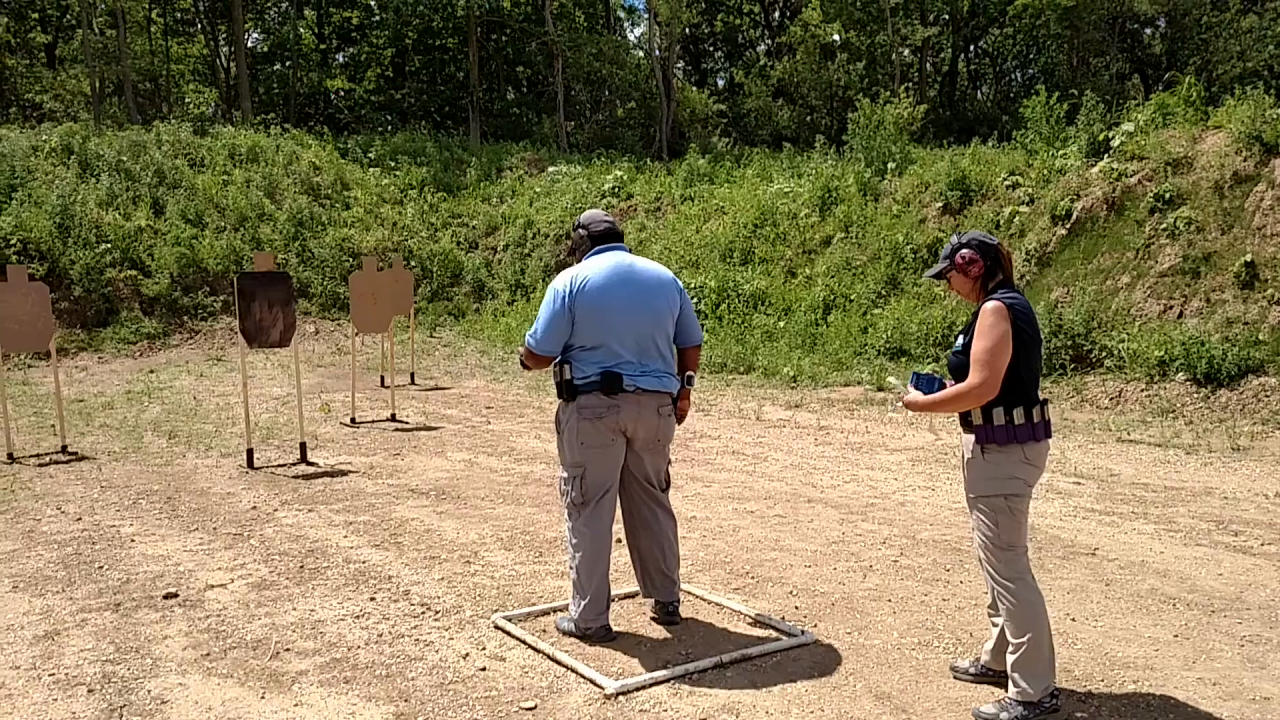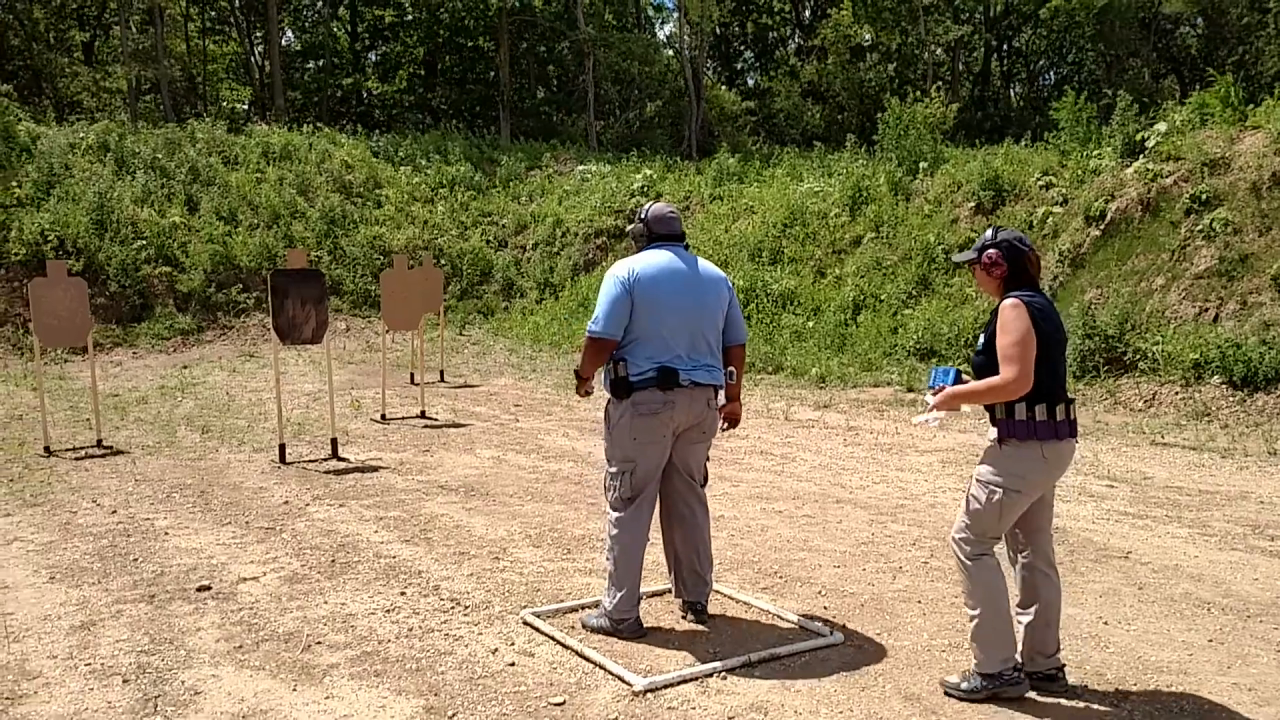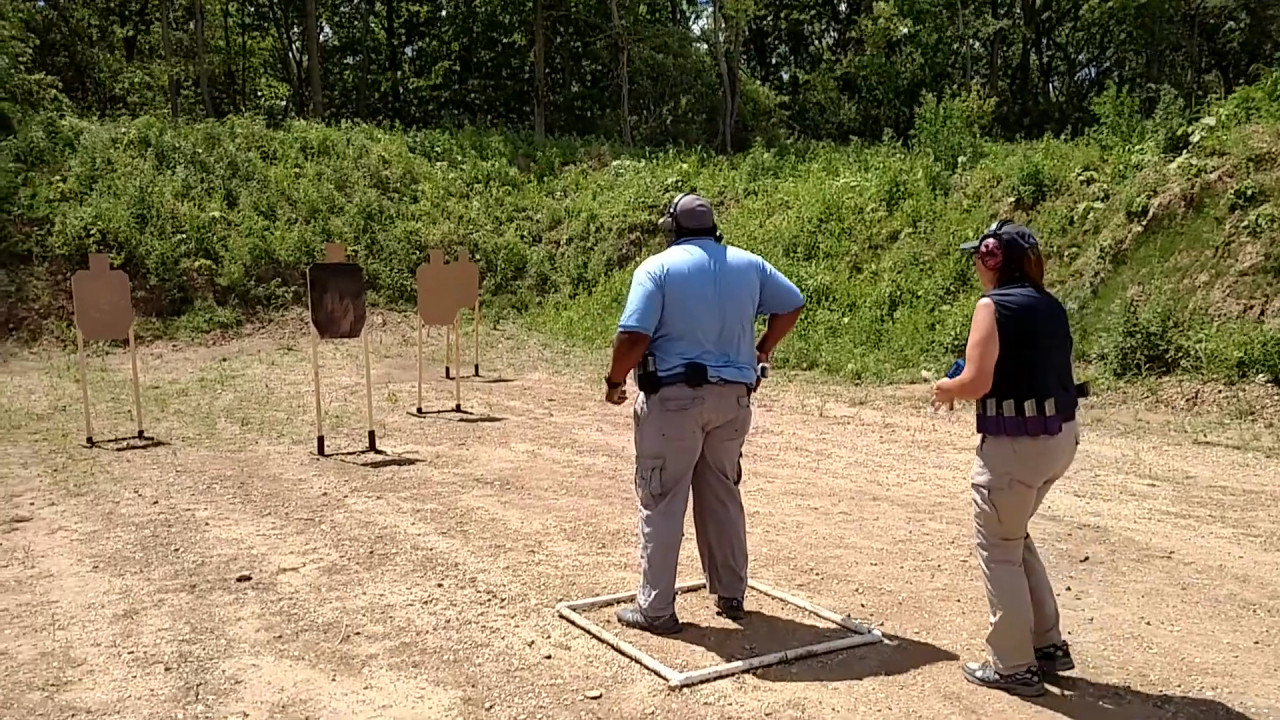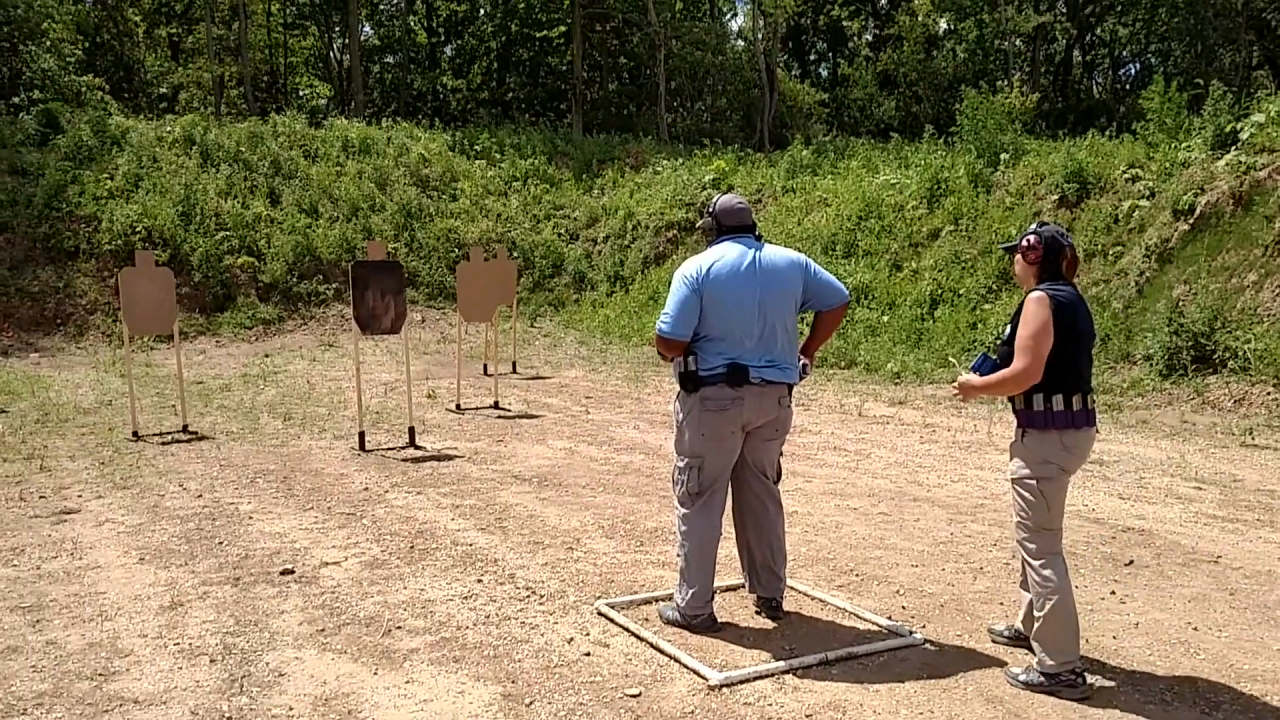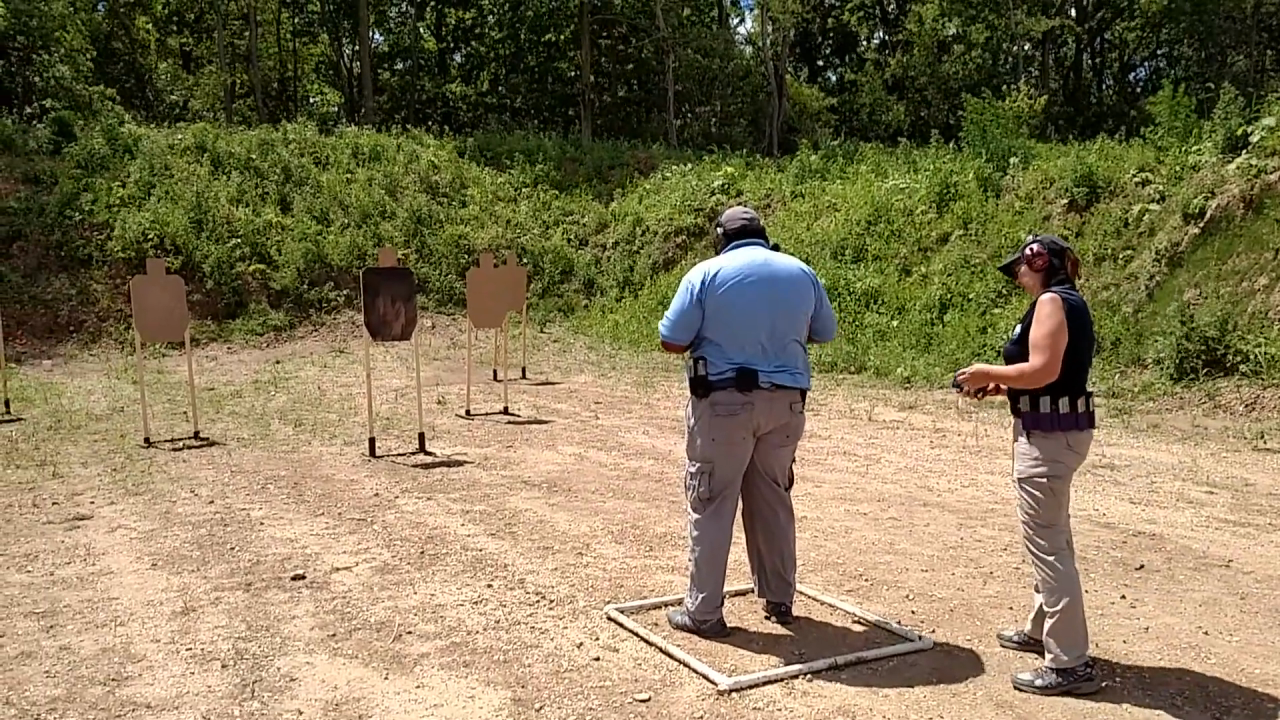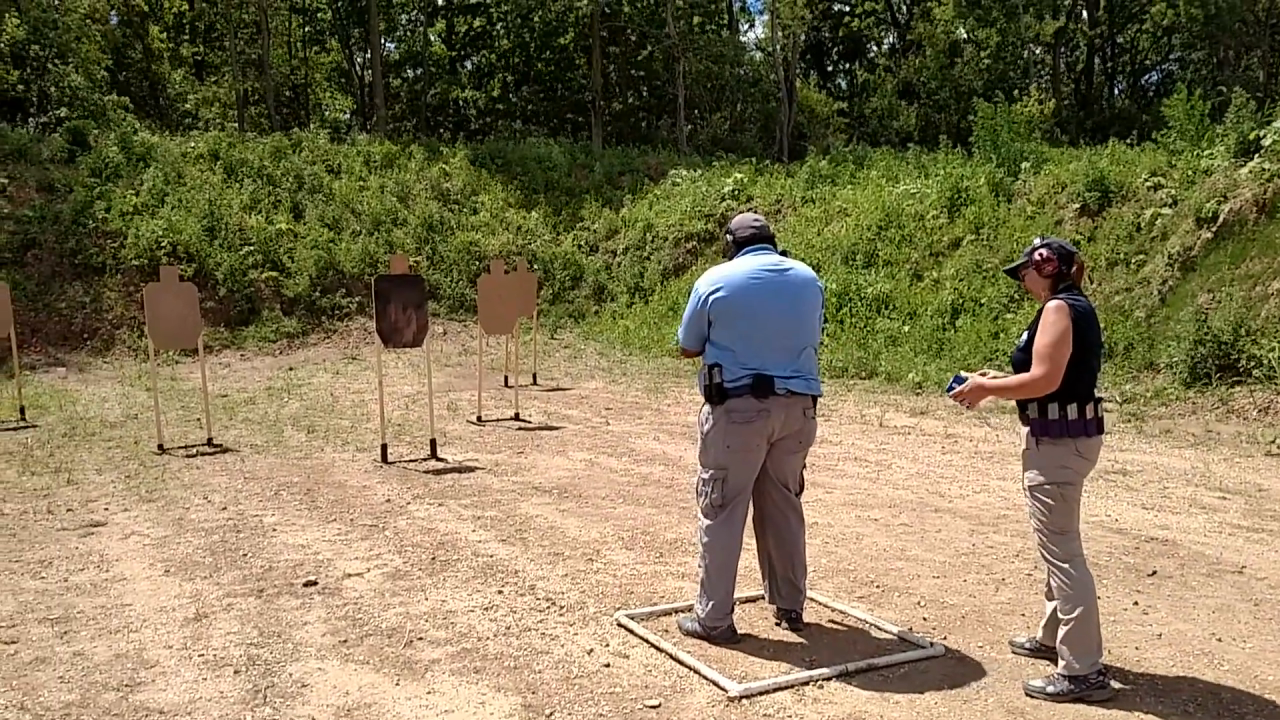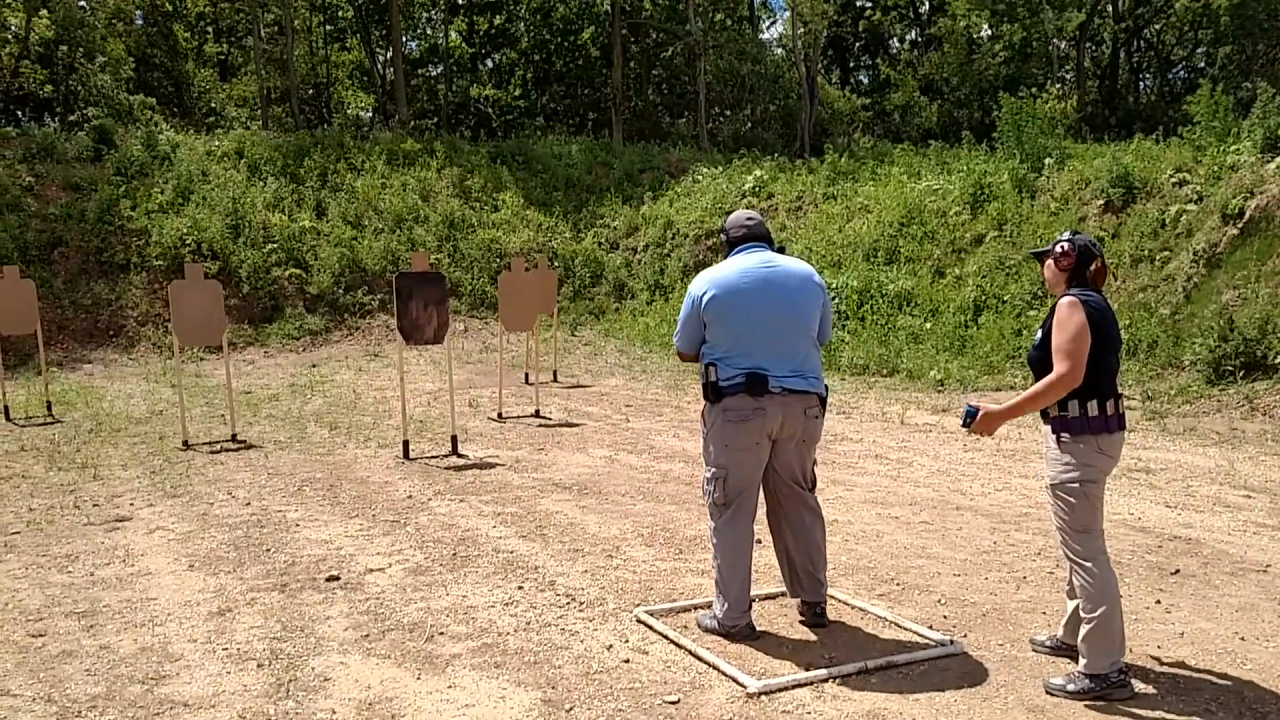
dt=0.7s
person 1, frame 1
left shoulder: (996, 309)
right shoulder: (1007, 306)
left elbow: (982, 388)
left wrist: (922, 404)
right wrist: (941, 391)
left hip: (1003, 450)
right hip: (999, 446)
left knee: (1006, 566)
right knee: (998, 560)
right ankle: (1002, 659)
person 1, frame 2
left shoulder: (1014, 307)
right shoulder: (1036, 305)
left elbow: (1015, 382)
left wrist: (958, 395)
right wrist: (971, 386)
left hip: (1024, 445)
right hip: (1045, 442)
left knee: (971, 542)
right knee: (1033, 551)
left ankle: (996, 668)
right ankle: (1041, 662)
person 1, frame 3
left shoulder: (994, 305)
right shoulder: (1049, 305)
left elbow: (977, 383)
left wrist: (947, 388)
right wrist: (959, 388)
left hip: (1014, 441)
right hip: (1058, 435)
left knee: (999, 551)
right knee: (1014, 540)
left ankle: (1014, 667)
right ankle: (1047, 643)
person 1, frame 4
left shoulder: (1041, 299)
right shoulder: (1068, 298)
left elbow: (1026, 374)
left wrist: (978, 385)
right wrist: (991, 379)
left hip: (1047, 433)
right hip: (1067, 428)
left knee: (1039, 544)
right knee: (1037, 535)
left ankle: (1059, 667)
right ankle: (1032, 624)
person 1, frame 5
left shoulder: (1052, 301)
right shoulder: (1065, 301)
left elbow: (1043, 370)
left wrist: (987, 372)
right wrist: (998, 385)
left hip: (1047, 433)
right hip: (1057, 430)
left knee: (1045, 542)
right knee: (1050, 536)
left ankle: (1069, 663)
right ankle: (1042, 629)
person 1, frame 6
left shoulder: (1059, 307)
right shoulder: (1073, 307)
left elbow: (1044, 380)
left wrist: (986, 388)
right wrist: (999, 379)
left hip: (1058, 440)
right hip: (1066, 435)
left knee: (1062, 550)
right knee: (1057, 545)
left ankle: (1083, 670)
right ankle: (1053, 636)
person 1, frame 7
left shoulder: (1071, 304)
right shoulder: (1093, 304)
left elbow: (1066, 378)
left wrist: (1001, 414)
left hip: (1080, 438)
right hip: (1094, 431)
left knee: (1085, 549)
right knee: (1080, 544)
left ankle: (1104, 670)
right ankle: (1076, 634)
person 2, frame 1
left shoulder: (571, 281)
right shoulder: (665, 277)
left elbow: (538, 354)
right elbow: (691, 345)
left wrist: (526, 360)
right wrist: (683, 393)
left hip: (593, 407)
right hip: (654, 405)
left knee: (589, 511)
right knee: (651, 503)
left ankle: (590, 618)
right ankle: (666, 600)
person 2, frame 2
left shoulder: (627, 271)
right shoulder: (715, 277)
left elbow: (602, 340)
right elbow: (735, 345)
left wrist: (584, 374)
right wrist: (732, 397)
left hip: (643, 401)
right hip: (700, 400)
left knee: (629, 506)
right knee: (688, 499)
left ankle: (620, 612)
right ankle: (695, 599)
person 2, frame 3
left shoulder: (658, 267)
right shoulder: (748, 265)
left elbow: (634, 337)
right elbow: (791, 304)
left wrist: (615, 381)
right wrist: (759, 352)
left hip: (674, 398)
right hip: (732, 397)
left knee: (661, 503)
right knee: (723, 497)
left ankle: (656, 608)
right ankle: (731, 595)
person 2, frame 4
left shoulder: (698, 267)
right shoulder: (790, 262)
left elbow: (670, 340)
right elbow: (837, 301)
left wrist: (669, 355)
right wrist: (807, 352)
left hip: (714, 398)
right hip: (773, 397)
left knee: (699, 502)
right knee: (762, 496)
left ankle: (694, 607)
right ankle: (770, 595)
person 2, frame 5
left shoulder: (706, 274)
right shoulder: (800, 272)
left elbow: (672, 341)
right elbow: (825, 333)
left hip: (724, 402)
right hip: (785, 401)
left knee: (711, 506)
right knee: (773, 501)
left ankle: (704, 612)
right ankle: (779, 599)
person 2, frame 6
left shoulder: (716, 281)
right shoulder: (809, 279)
left elbow: (689, 347)
left hip: (738, 408)
right hip: (798, 406)
left knee: (722, 512)
right knee: (784, 507)
left ankle: (714, 618)
right ankle: (790, 606)
person 2, frame 7
left shoulder: (709, 282)
right shoulder: (807, 275)
left elbow: (686, 351)
right elbow: (822, 337)
left hip: (739, 407)
right hip: (802, 404)
left knee: (732, 512)
right knee: (798, 503)
left ankle: (733, 616)
right ankle: (813, 601)
